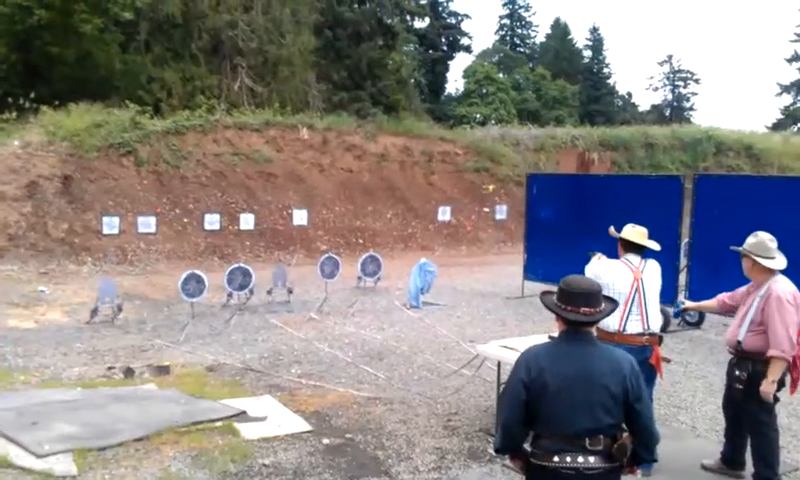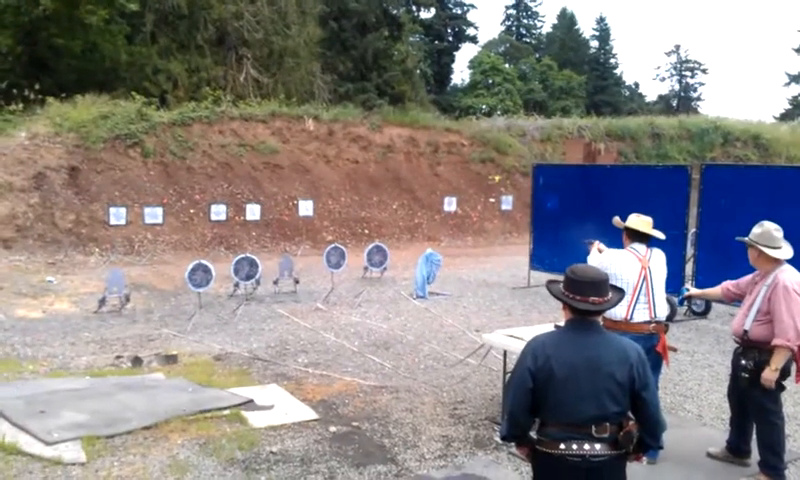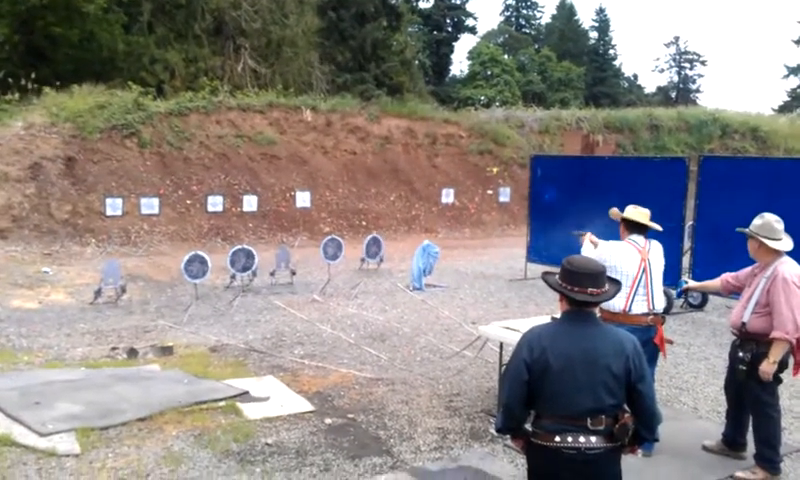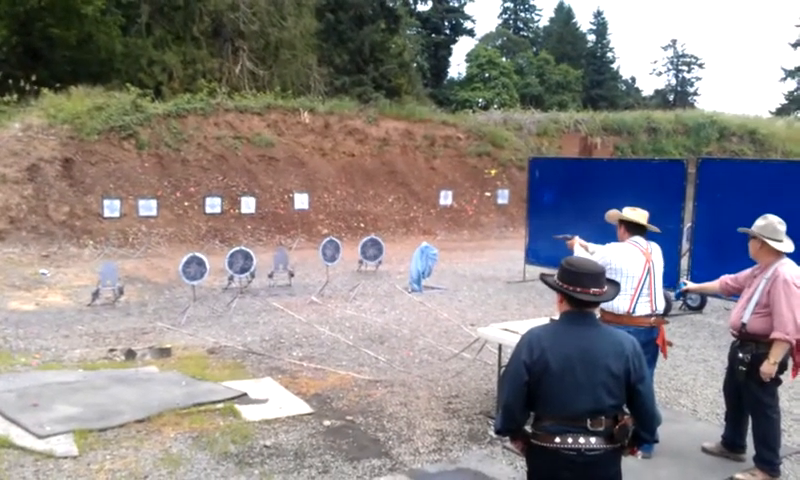
dt=0.7s
person 1, frame 1
left shoulder: (780, 293)
right shoulder: (757, 287)
right elbow: (726, 301)
left wrist: (771, 379)
right wrist: (695, 305)
left hip: (760, 369)
right hip: (741, 364)
left knee: (760, 424)
right knee: (733, 413)
person 1, frame 2
right shoulder: (761, 277)
right elbow: (730, 289)
left wrist: (774, 368)
right wrist: (700, 293)
left hip: (764, 359)
right hip: (746, 353)
left knee: (766, 414)
right knee: (739, 402)
right ankle: (737, 449)
person 1, frame 3
right shoulder: (759, 269)
right elbow: (730, 281)
left wrist: (772, 360)
right wrist: (698, 286)
left hip: (763, 351)
right hip: (744, 345)
left knee: (763, 406)
right knee: (735, 395)
right ankle: (732, 443)
person 1, frame 4
right shoulder: (760, 271)
right elbow: (727, 283)
left wrist: (773, 361)
right wrist: (696, 287)
left hip: (762, 352)
right hip: (743, 346)
left knee: (762, 408)
right knee: (734, 397)
right ankle: (732, 445)
person 2, frame 1
left shoulder: (605, 268)
right shoulder: (654, 268)
left elbow: (590, 276)
left wrist: (595, 262)
left hip: (612, 346)
right hip: (646, 348)
right ankle: (643, 461)
person 2, frame 2
left shoulder: (612, 258)
right shoulder: (659, 257)
left elbow: (595, 267)
left wrist: (594, 252)
left hip: (621, 335)
right hip: (652, 336)
right ankle: (649, 449)
person 2, frame 3
left shoulder: (611, 250)
right shoulder: (656, 249)
left elbow: (590, 260)
left wrist: (587, 243)
right wrist: (598, 242)
left hip: (619, 327)
right hip: (650, 327)
right ankle: (645, 442)
person 2, frame 4
left shoulder: (614, 252)
right shoulder: (655, 250)
left wrist: (578, 248)
right wrist: (586, 245)
left hip: (619, 329)
right hip: (650, 329)
right ankle: (645, 443)
person 3, frame 1
left shoulder: (532, 360)
right shoulder: (623, 364)
left elbow: (510, 418)
right elbow: (644, 423)
left wrist: (516, 453)
right wrist: (638, 458)
person 3, frame 2
left shoulder: (539, 349)
right shoulder: (630, 352)
left elbow: (516, 405)
right elbow: (650, 410)
left wrist: (522, 440)
right wrist: (642, 446)
left hip: (554, 460)
right hip: (608, 463)
person 3, frame 3
left shoulder: (535, 340)
right shoulder: (626, 344)
left elbow: (511, 397)
right elbow: (645, 403)
left wrist: (516, 432)
right wrist: (636, 440)
left hip: (549, 454)
right hip: (603, 457)
person 3, frame 4
left shoulder: (535, 341)
right shoulder: (625, 345)
left elbow: (511, 398)
right elbow: (645, 404)
left wrist: (515, 434)
right wrist: (638, 440)
left hip: (549, 455)
right hip: (603, 458)
